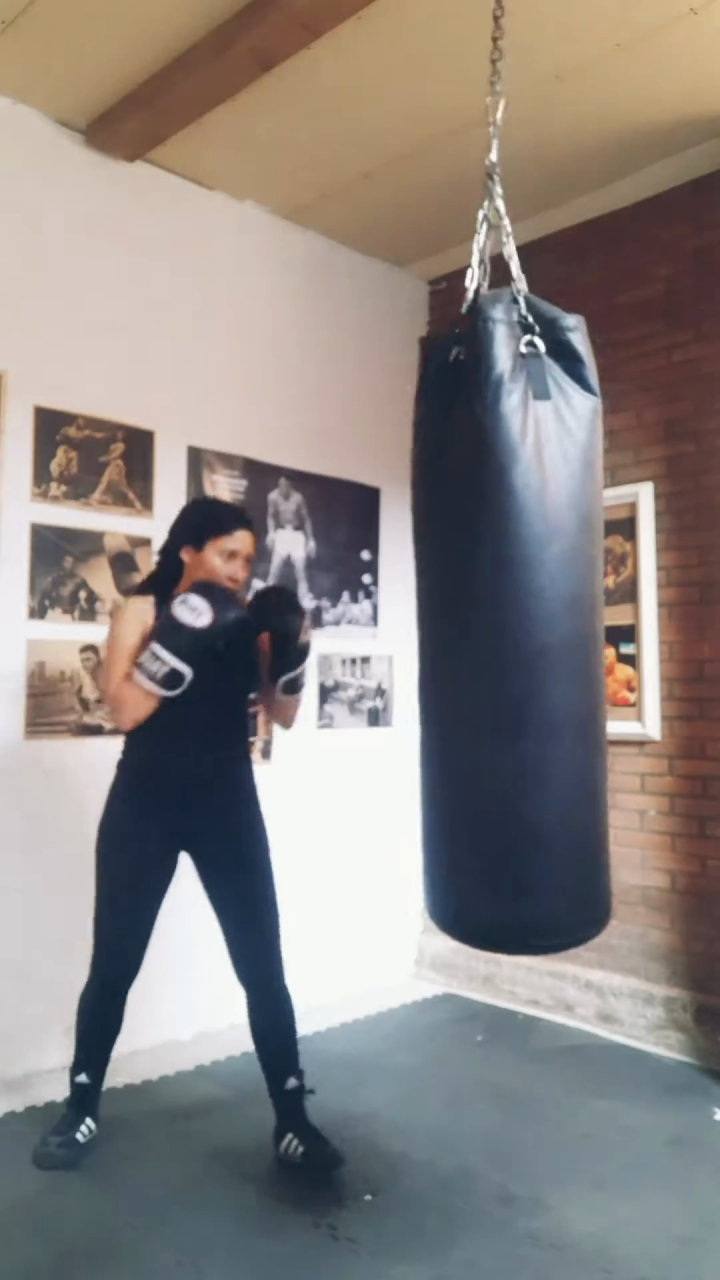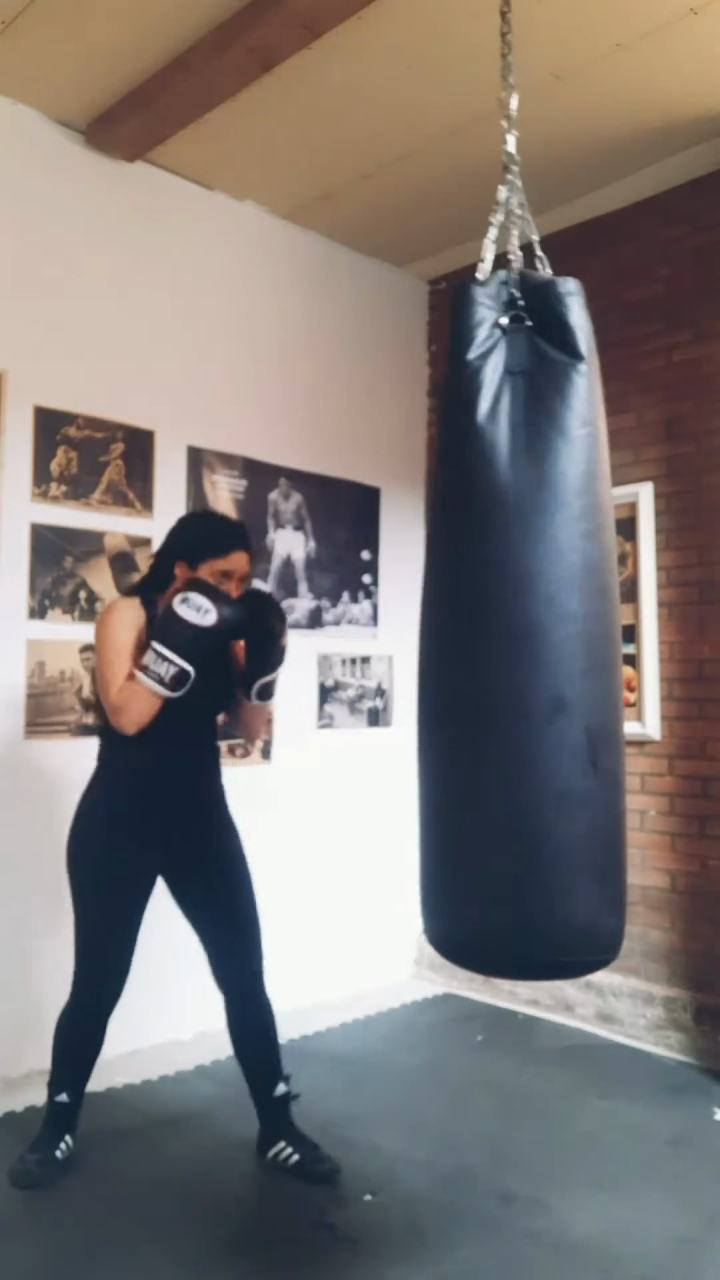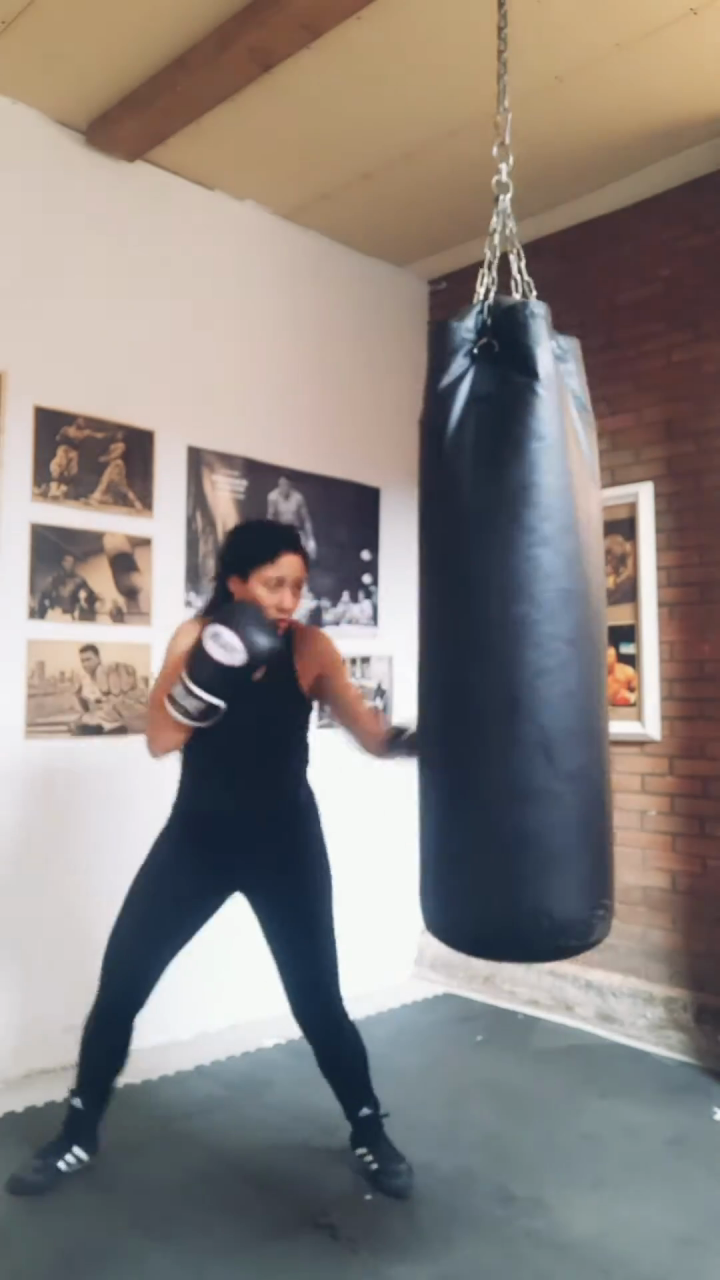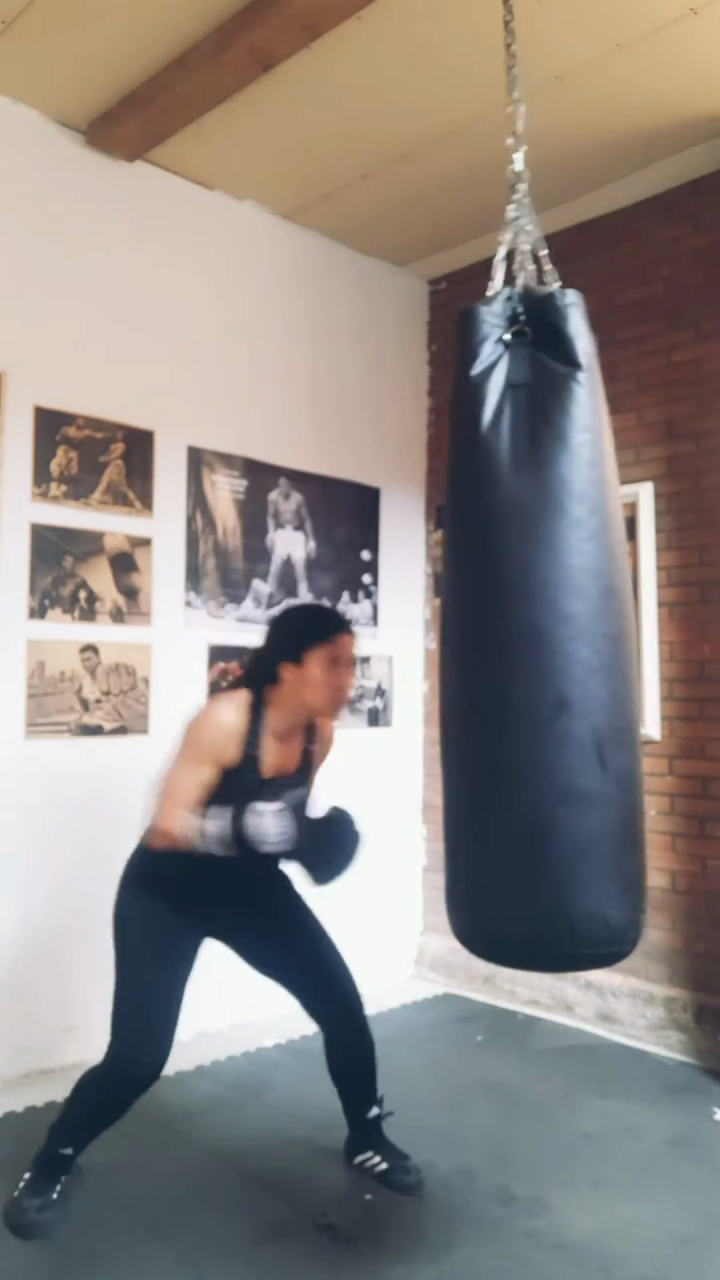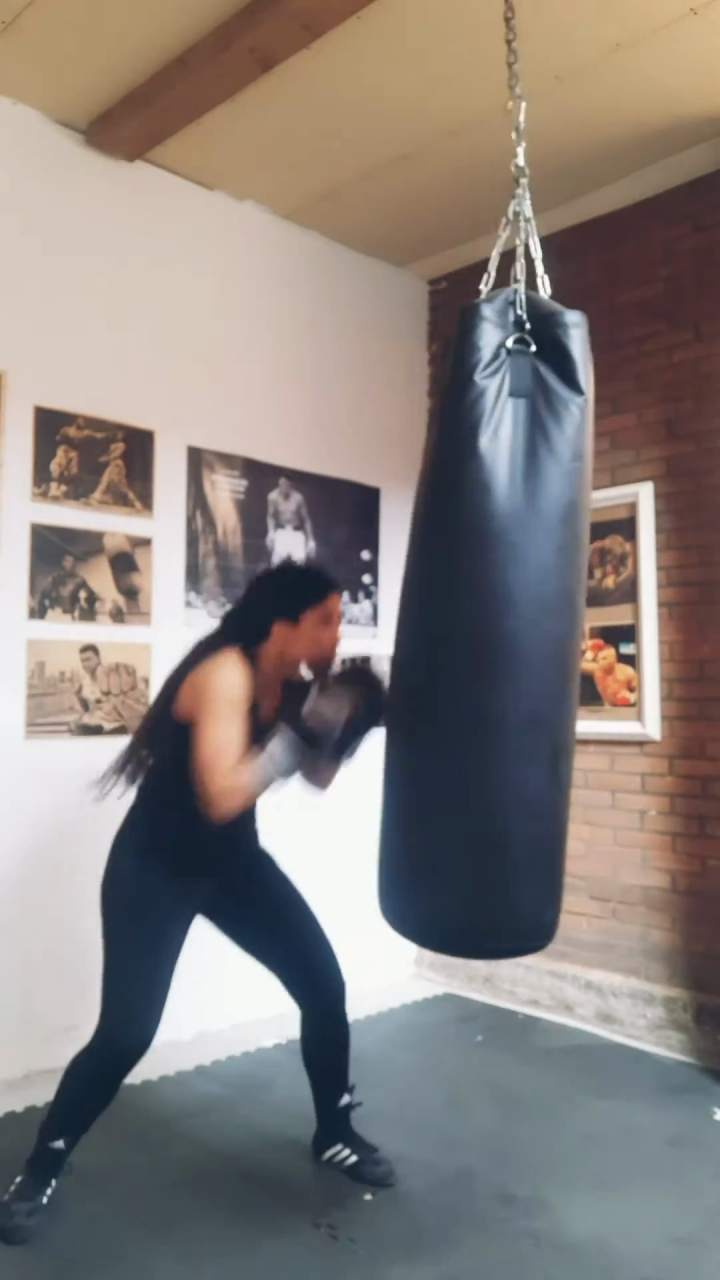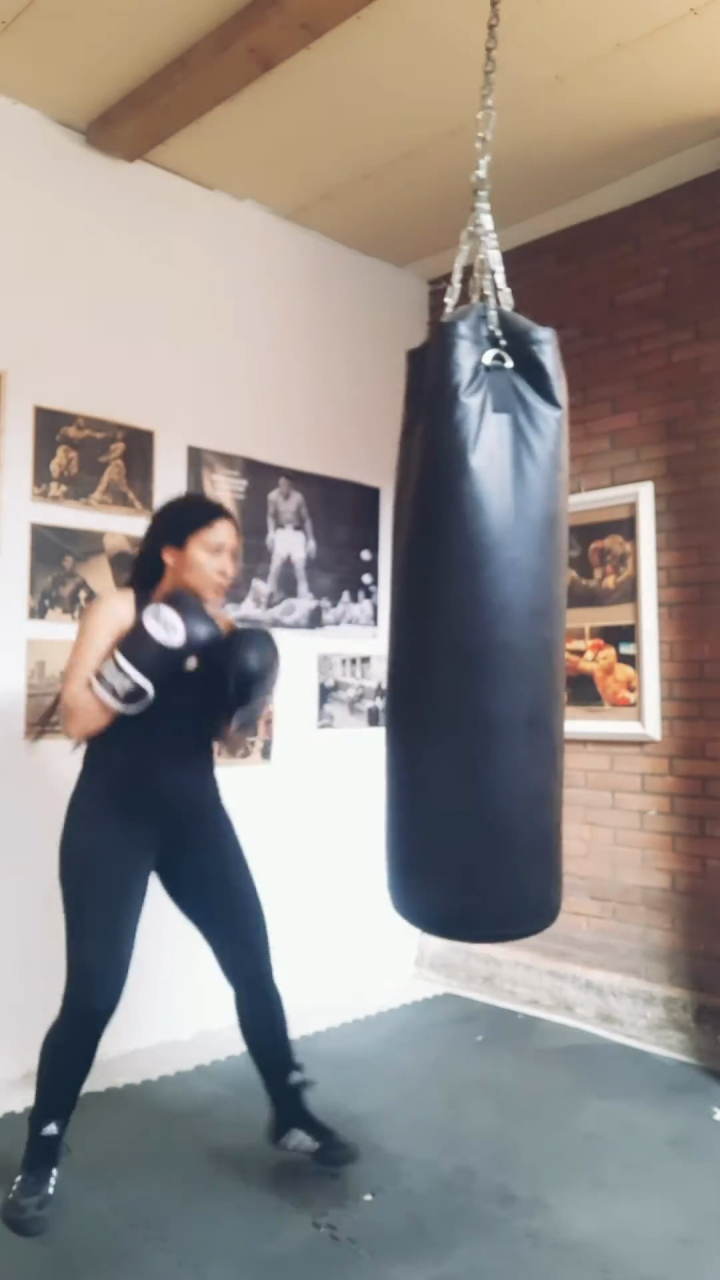
dt=0.7s
person 1, frame 1
left shoulder: (248, 618)
right shoulder: (140, 612)
left elbow: (286, 715)
right elbow: (125, 712)
left wrist: (290, 647)
right wrist: (182, 637)
left hip: (228, 805)
right hip: (145, 807)
left knee: (262, 964)
right knee: (113, 965)
left ankle: (291, 1120)
right ankle: (81, 1110)
person 1, frame 2
left shoulder: (224, 628)
right shoulder: (127, 616)
left elbow: (254, 729)
right elbow: (127, 715)
left wrist: (264, 655)
right wrist: (181, 636)
left hip: (200, 816)
right hip: (118, 822)
left knee: (243, 974)
right knee: (98, 983)
left ankle: (277, 1127)
right ankle: (58, 1127)
person 1, frame 3
left shoulder: (312, 647)
right shoulder: (195, 636)
left elbow: (370, 735)
right elbow: (161, 741)
left wrist: (422, 740)
right wrist: (213, 664)
left hip: (287, 843)
right hip: (199, 839)
left knee: (318, 1006)
right knee: (120, 985)
left ankle: (369, 1134)
right ankle: (78, 1134)
person 1, frame 4
left shoulder: (315, 731)
right shoulder: (226, 718)
right elbow: (163, 826)
right wrist: (241, 825)
left hip: (251, 890)
right hip: (166, 897)
left knee: (343, 1008)
right knee: (137, 1060)
left ankle: (366, 1139)
person 1, frame 5
left shoulder: (288, 682)
right shoulder: (223, 674)
left elbow: (318, 776)
right elbow: (222, 799)
left wrist: (339, 726)
right wrist: (303, 731)
left hip: (233, 861)
right hip: (154, 866)
left knee: (326, 986)
right knee: (126, 1033)
left ankle: (335, 1133)
person 1, frame 6
left shoulder: (218, 628)
right shoulder: (118, 611)
right elbow: (78, 719)
left wrist: (249, 691)
right wrist: (145, 654)
left hip: (196, 816)
right hip: (110, 818)
left knee: (255, 969)
right knee: (92, 997)
left ankle: (291, 1114)
